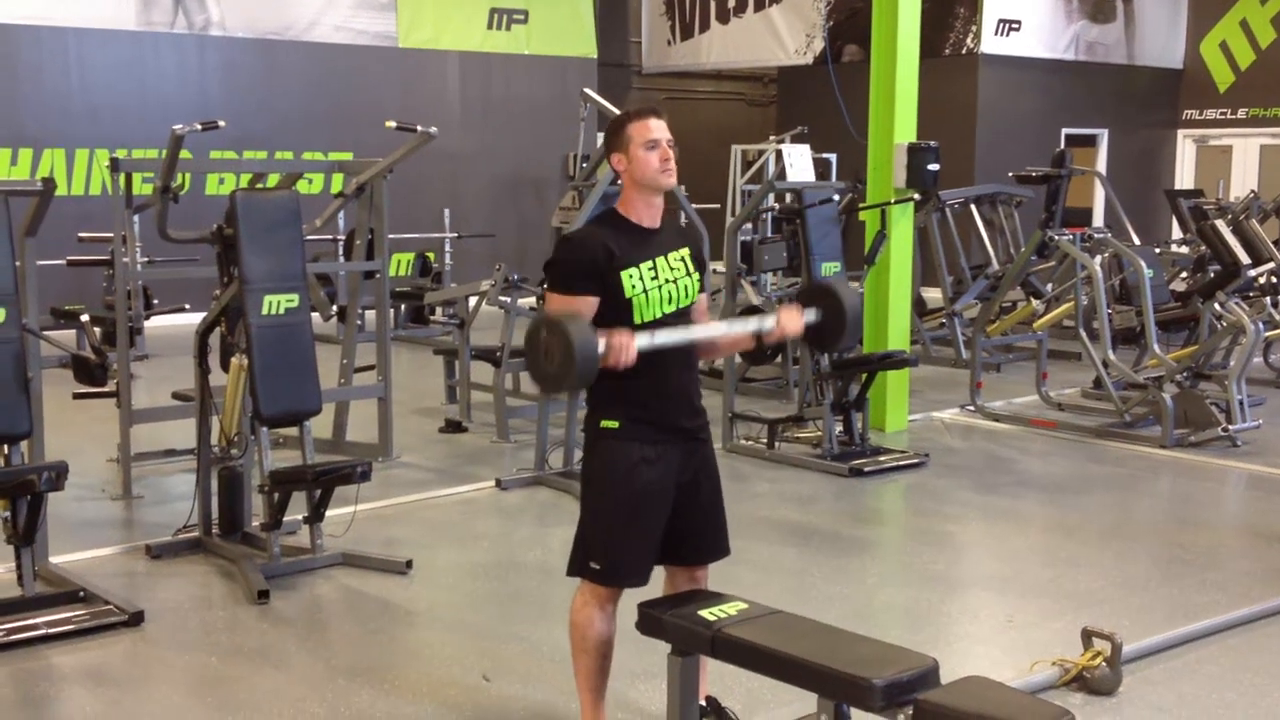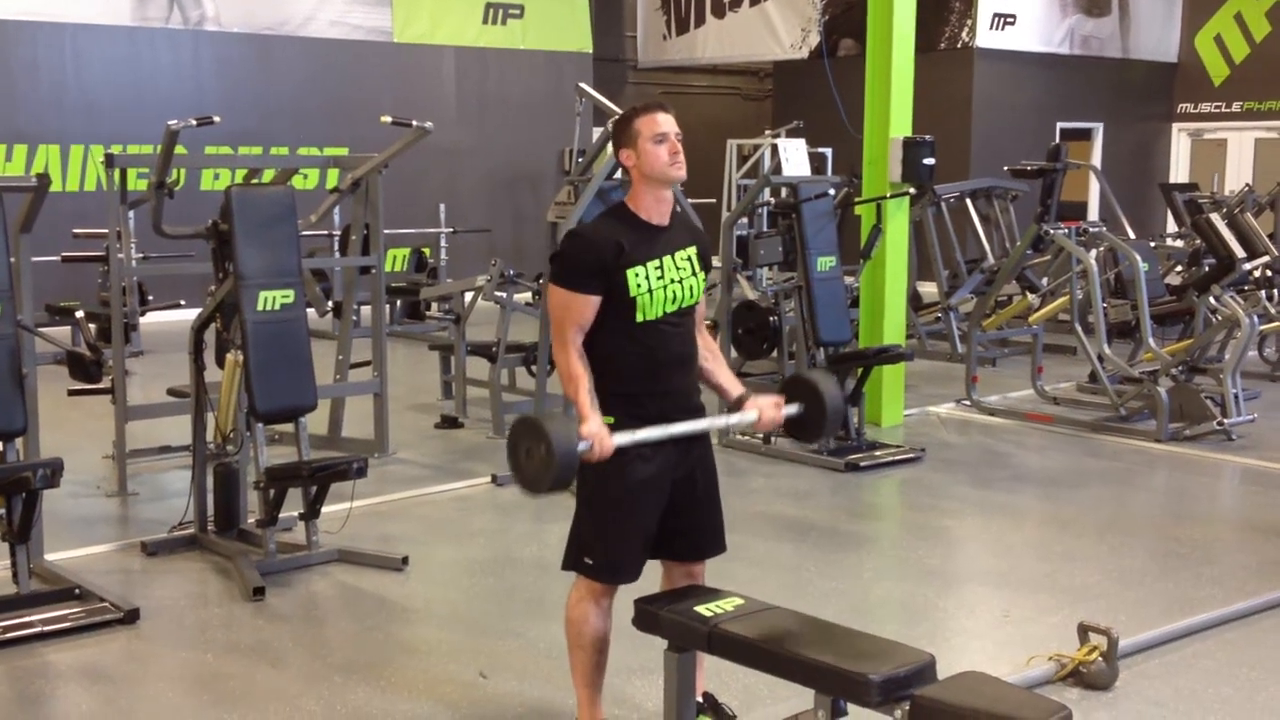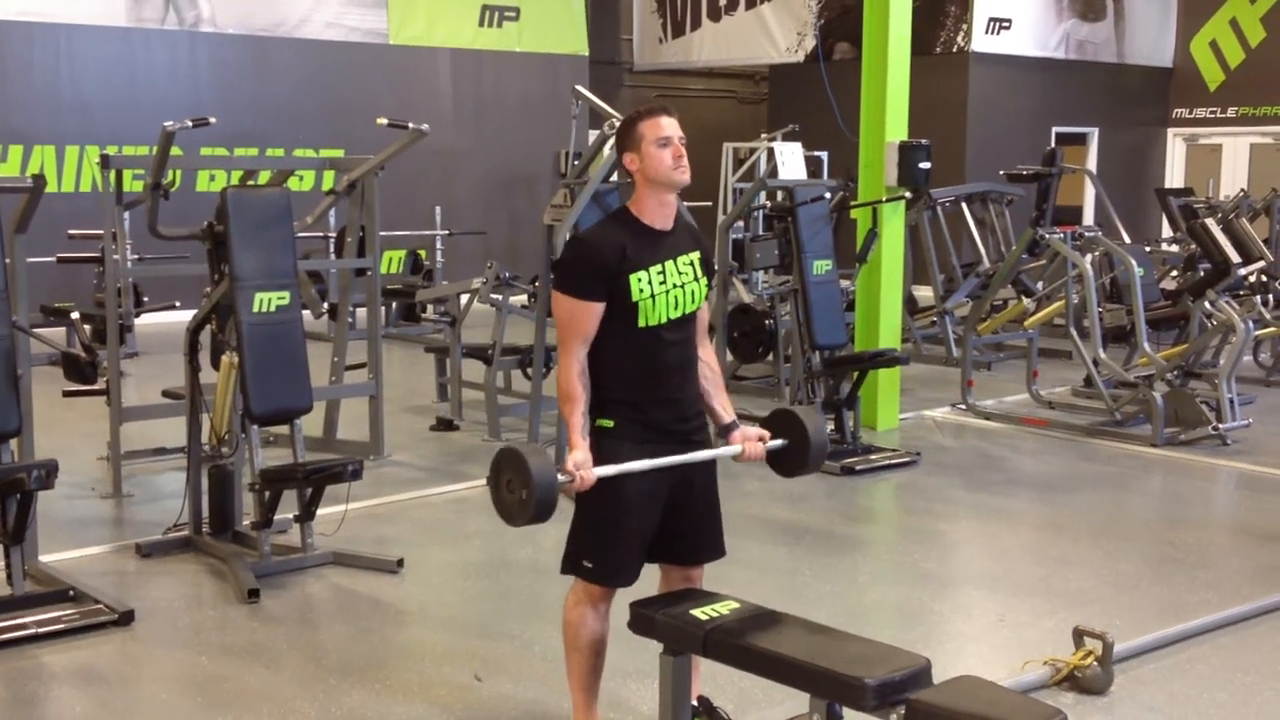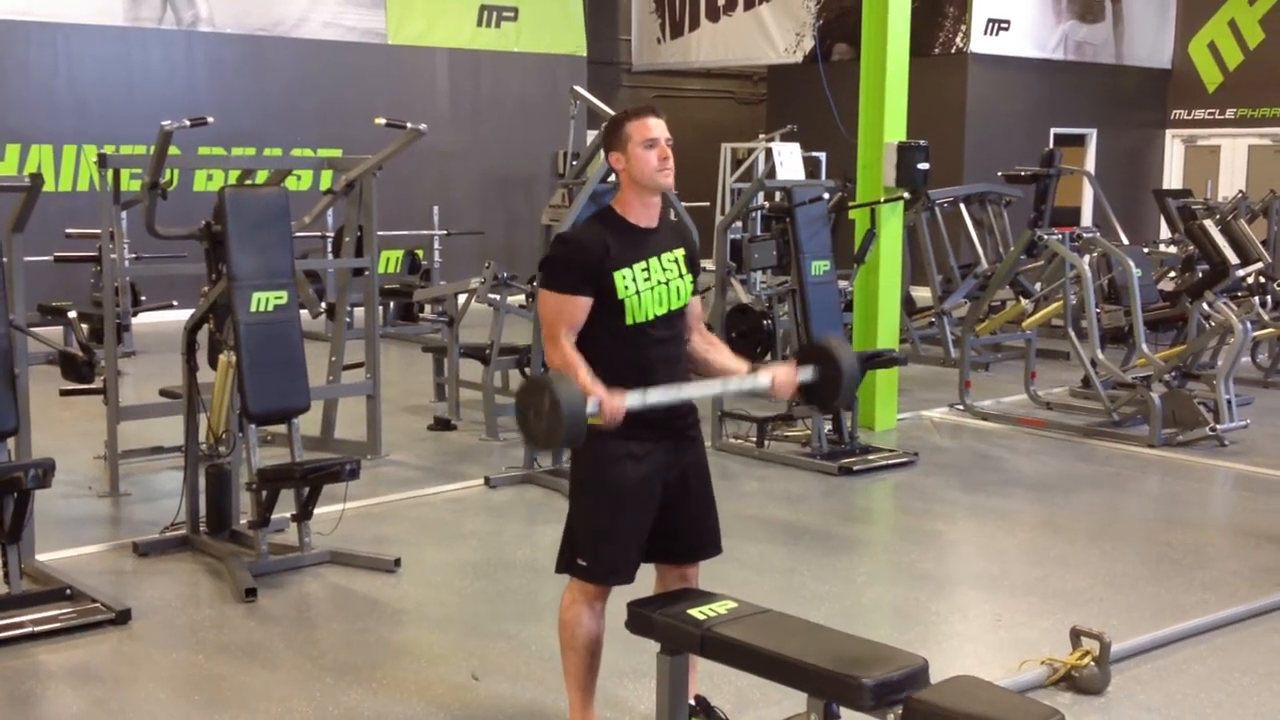
dt=0.3s
person 1, frame 1
left shoulder: (685, 241)
right shoulder: (588, 248)
left wrist: (762, 331)
right wrist: (604, 348)
left hip: (689, 431)
right hip: (623, 440)
left knee: (692, 568)
right knee: (603, 583)
person 1, frame 2
left shoulder: (691, 237)
right shoulder: (594, 243)
right elbow: (567, 341)
left wrist: (742, 397)
right wrist: (589, 417)
left hip: (687, 431)
right hip: (623, 437)
left knee: (689, 565)
right knee: (599, 578)
person 1, frame 3
left shoulder: (695, 242)
right shoulder: (598, 247)
right elbow: (573, 354)
left wrist: (729, 423)
right wrist: (578, 443)
left hip: (687, 436)
right hip: (622, 443)
left knee: (687, 570)
right knee: (598, 582)
person 1, frame 4
left shoulder: (680, 241)
right shoulder: (583, 247)
right elbow: (558, 344)
left wrist: (753, 373)
right wrist: (594, 393)
left hip: (680, 429)
right hip: (616, 437)
left knee: (683, 567)
right knee: (592, 581)
